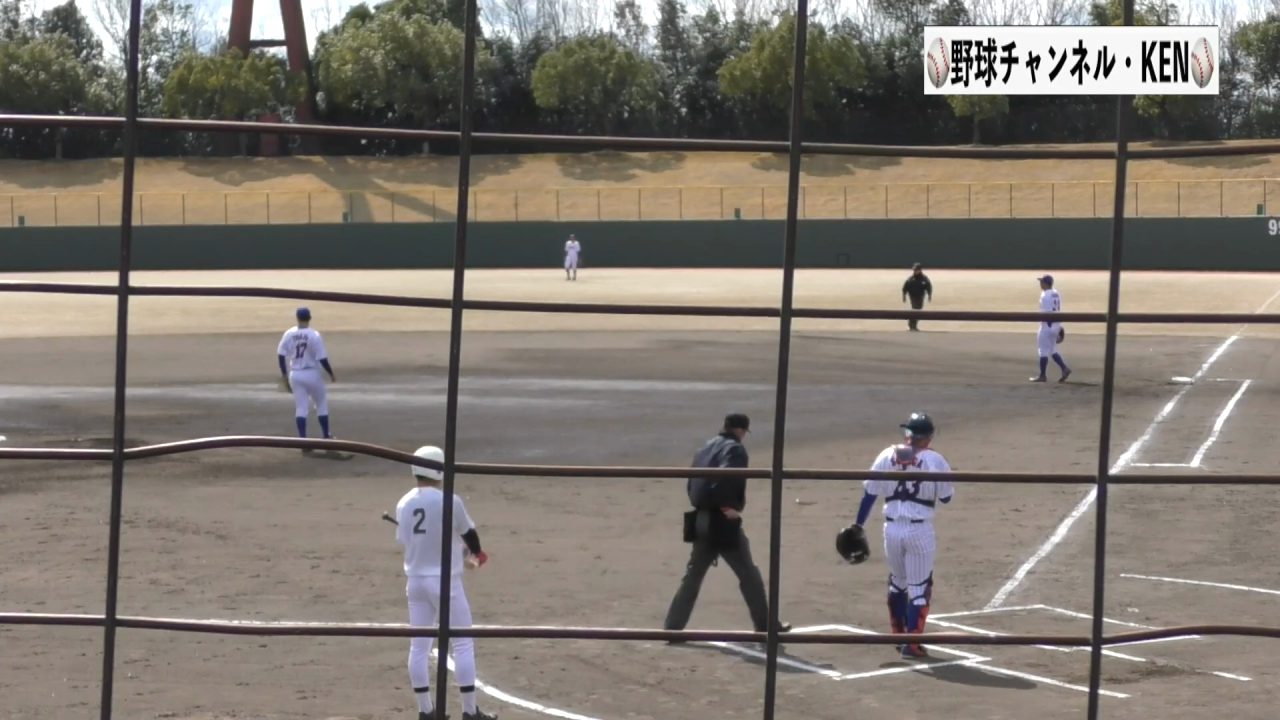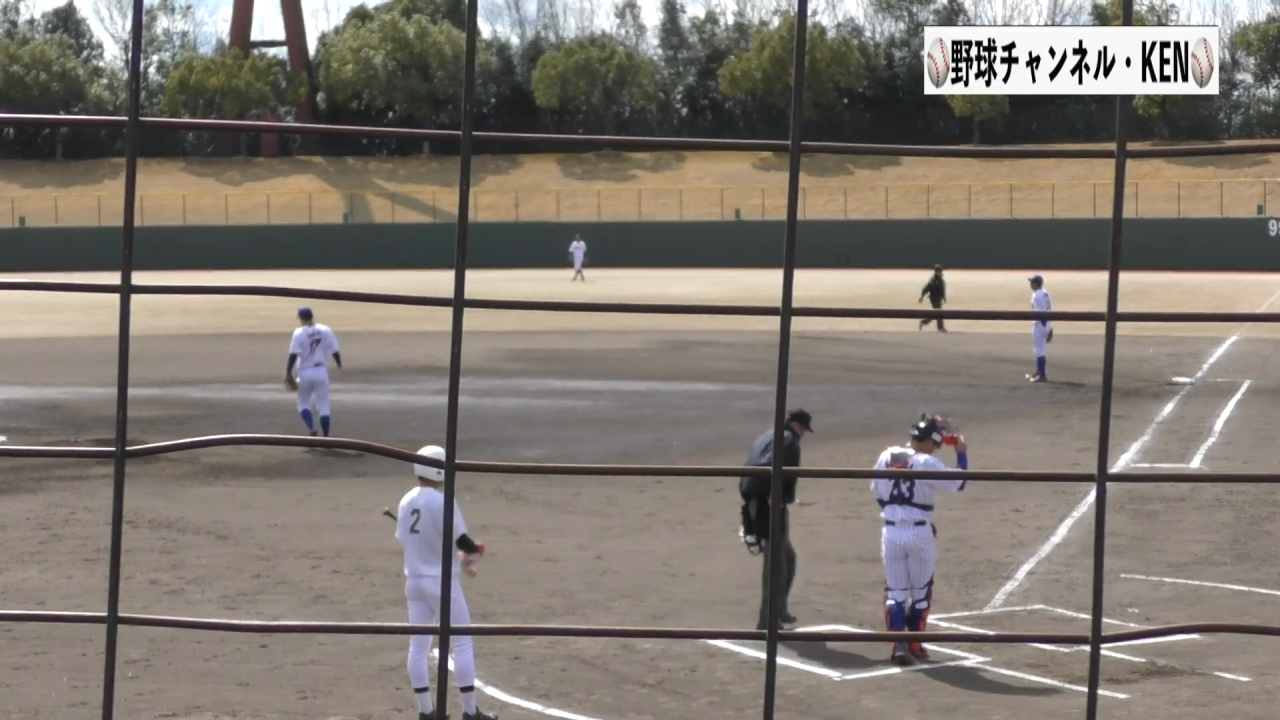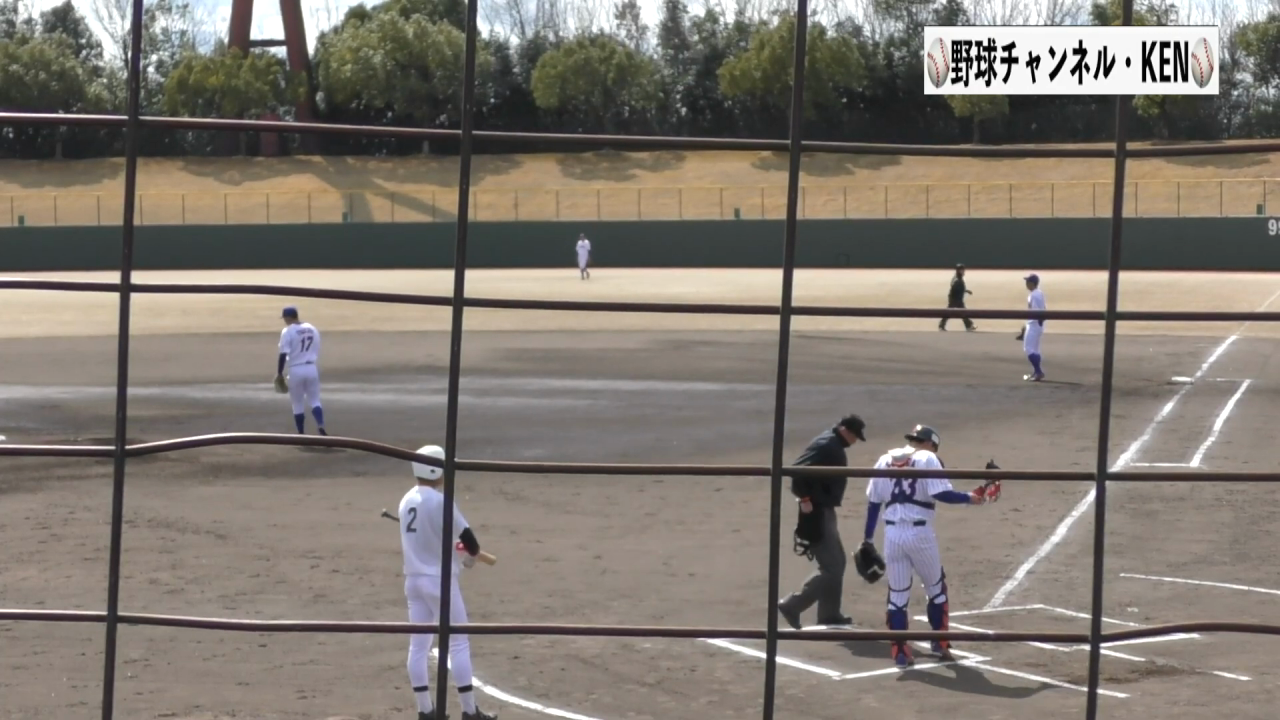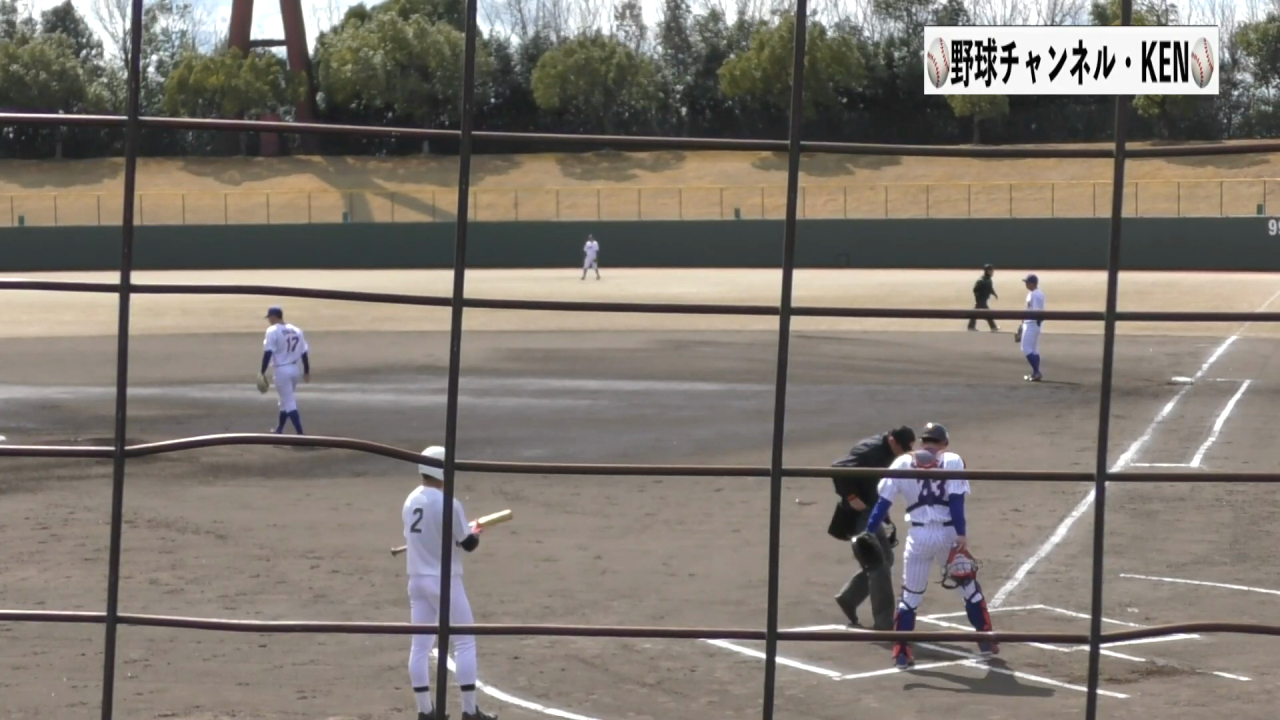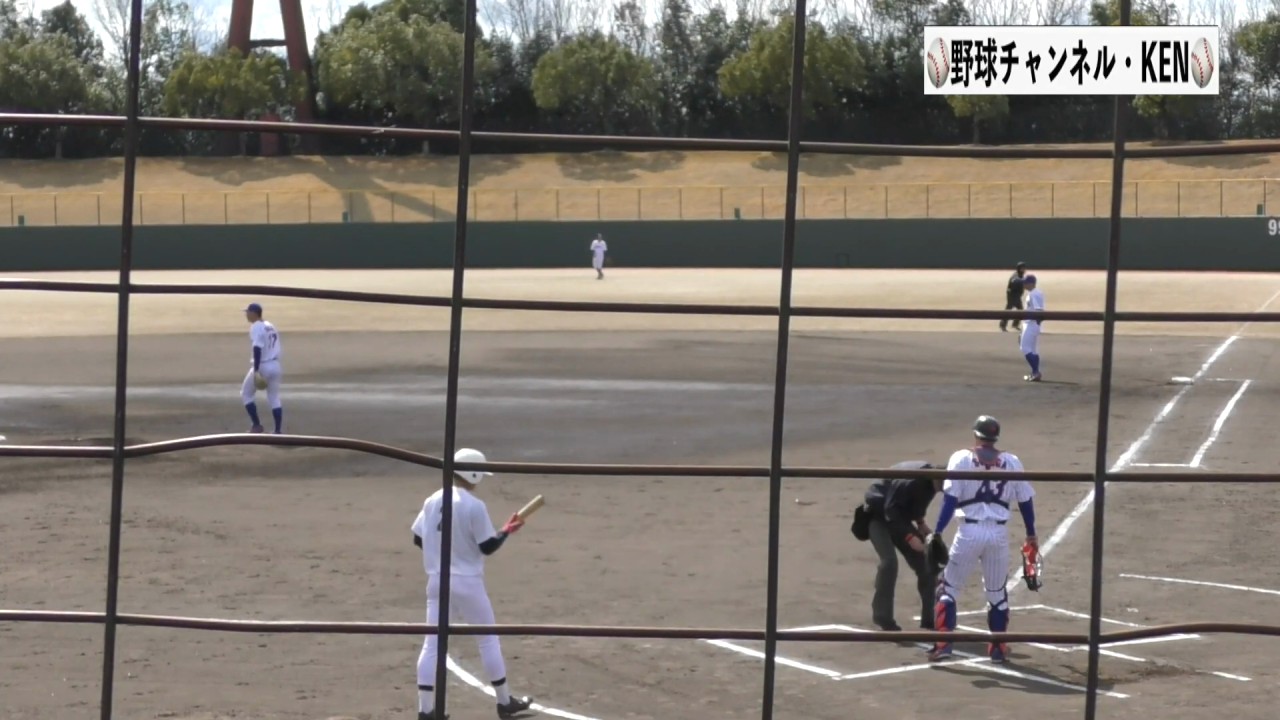
dt=0.4s
person 1, frame 1
left shoulder: (403, 504)
right shoulder: (450, 501)
left elbow: (405, 541)
right elbow: (468, 534)
right wrist: (477, 553)
left hip: (416, 581)
right hip: (445, 580)
left knee: (419, 646)
right knee: (463, 643)
person 1, frame 2
left shoulder: (405, 502)
right shoulder: (443, 503)
left elbow: (404, 540)
right elbow: (461, 541)
right wrist: (476, 550)
left hip: (414, 580)
right hip: (442, 581)
left knee: (418, 646)
right knee: (462, 644)
person 1, frame 3
left shoulder: (407, 500)
right shoulder: (440, 501)
right elbow: (466, 535)
left wrist: (453, 545)
right wrist: (473, 551)
left hip: (414, 580)
right hip: (439, 580)
left knee: (418, 645)
right knee: (458, 644)
person 1, frame 4
left shoulder: (410, 501)
right shoulder: (448, 504)
right elbow: (468, 544)
right wrist: (475, 532)
left hip: (417, 581)
right hip: (445, 582)
left knee: (420, 645)
right knee: (465, 643)
person 1, frame 5
left shoulder: (432, 501)
right shoulder: (474, 506)
left elbow: (418, 539)
right elbow: (488, 547)
right wrist: (507, 530)
left hip: (437, 581)
right hip: (467, 582)
left knee: (432, 645)
right knee: (488, 640)
person 2, frame 1
left shoulder: (887, 456)
right shoulder: (934, 459)
left elbow: (870, 494)
right elbow: (945, 497)
left wrist: (858, 524)
left hip: (892, 528)
right hip: (920, 530)
left knee: (897, 581)
right knee: (919, 587)
left ankle: (899, 634)
right ankle: (911, 643)
person 2, frame 2
left shoulder: (886, 457)
right shoulder: (927, 462)
right elbow: (959, 484)
right wrist: (962, 452)
left hip: (891, 533)
right hip: (919, 534)
left knee: (895, 592)
right knee: (920, 591)
left ankle: (898, 643)
right ankle: (913, 645)
person 2, frame 3
left shoulder: (884, 461)
right shoulder: (927, 459)
left elbow: (874, 503)
right elbow: (940, 493)
left wrist: (868, 538)
right wrist: (970, 498)
left hip: (891, 534)
right hip: (920, 533)
left knee: (897, 594)
right knee: (936, 588)
left ankle: (900, 651)
right ankle: (940, 643)
person 2, frame 4
left shoulder: (903, 463)
right shoulder: (952, 460)
left elbow: (884, 501)
right elbow: (956, 500)
left wrist: (869, 534)
right wrist: (961, 535)
left hip: (918, 536)
right hip: (948, 534)
left knee: (910, 595)
right knee: (969, 587)
left ankle: (901, 653)
right ankle: (985, 639)
person 2, frame 5
left shoulder: (961, 458)
right shoulder: (1011, 461)
left elbow: (950, 499)
right elbow: (1025, 501)
left wrist: (937, 533)
right wrist: (1031, 534)
left hip: (969, 532)
right hip: (998, 534)
left knee: (948, 587)
right knee: (996, 592)
left ankle: (943, 643)
right ankle: (998, 648)
person 3, frame 1
left shoulder: (706, 447)
right shoulder: (736, 450)
left elbow: (693, 484)
right elbow: (724, 479)
left wrist: (703, 506)
right wrist: (727, 507)
left hip: (701, 519)
right hip: (724, 522)
left knee: (693, 574)
right knee: (749, 573)
left ankle: (674, 627)
right ankle: (764, 626)
person 3, frame 2
left shoulder: (765, 437)
right shoulder: (788, 441)
left elbow: (750, 473)
right elbow: (768, 467)
left wrist: (752, 498)
right wrist: (772, 496)
left hip: (756, 507)
right hip: (772, 510)
left knee: (787, 556)
right knee: (778, 565)
left ankle: (778, 611)
right ankle: (767, 623)
person 3, frame 3
left shoulder: (832, 444)
right shoulder: (827, 445)
right elbow: (798, 469)
right wrist: (805, 499)
left hip: (824, 511)
right hip: (819, 512)
left knee: (836, 562)
right knee: (831, 567)
left ankle: (829, 614)
right ankle: (791, 605)
person 3, frame 4
left shoulder: (886, 452)
right shoulder: (870, 450)
right elbow: (839, 469)
right wrist: (851, 497)
left hip: (872, 511)
right hip: (858, 514)
left knee: (884, 558)
right knee: (878, 565)
left ankle: (848, 598)
right ankle: (883, 621)
person 3, frame 5
left shoulder: (929, 481)
right shoulder: (910, 480)
right elbow: (891, 511)
left wrist: (920, 522)
right wrist: (910, 537)
left hip: (900, 520)
right hip: (879, 517)
left knee: (926, 565)
right knee: (889, 562)
left ankle: (930, 619)
right ankle: (884, 618)
